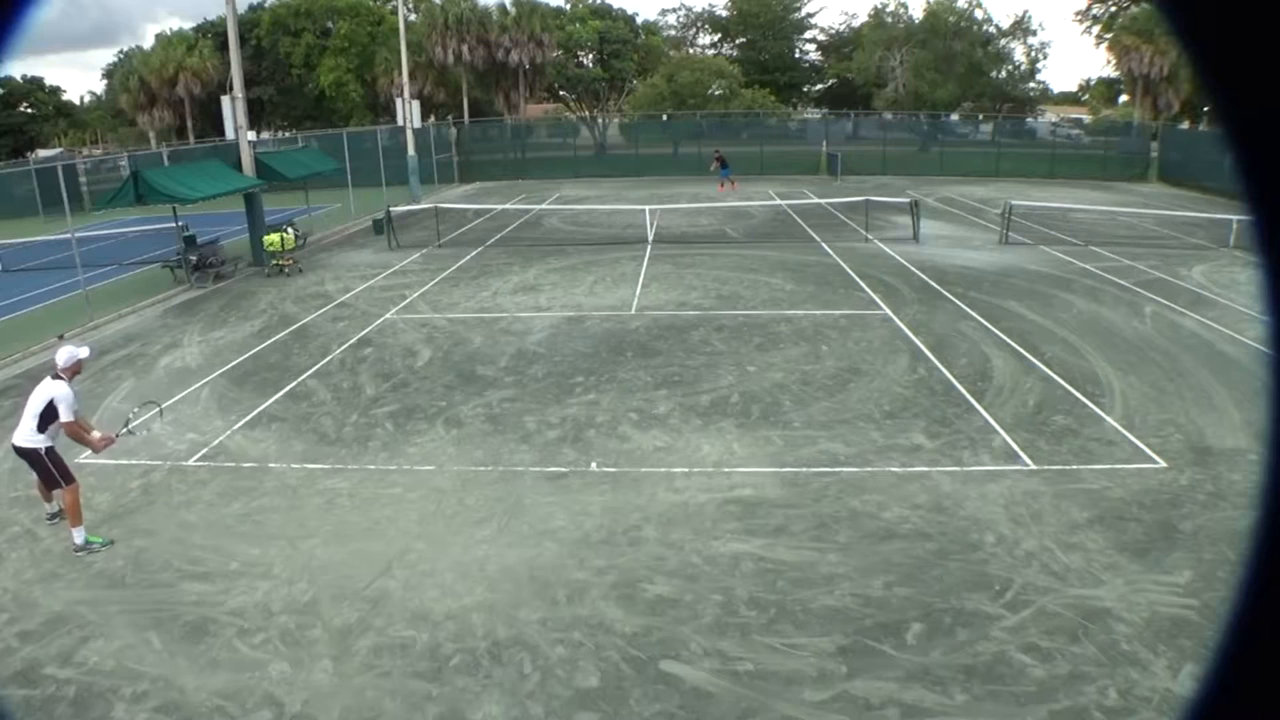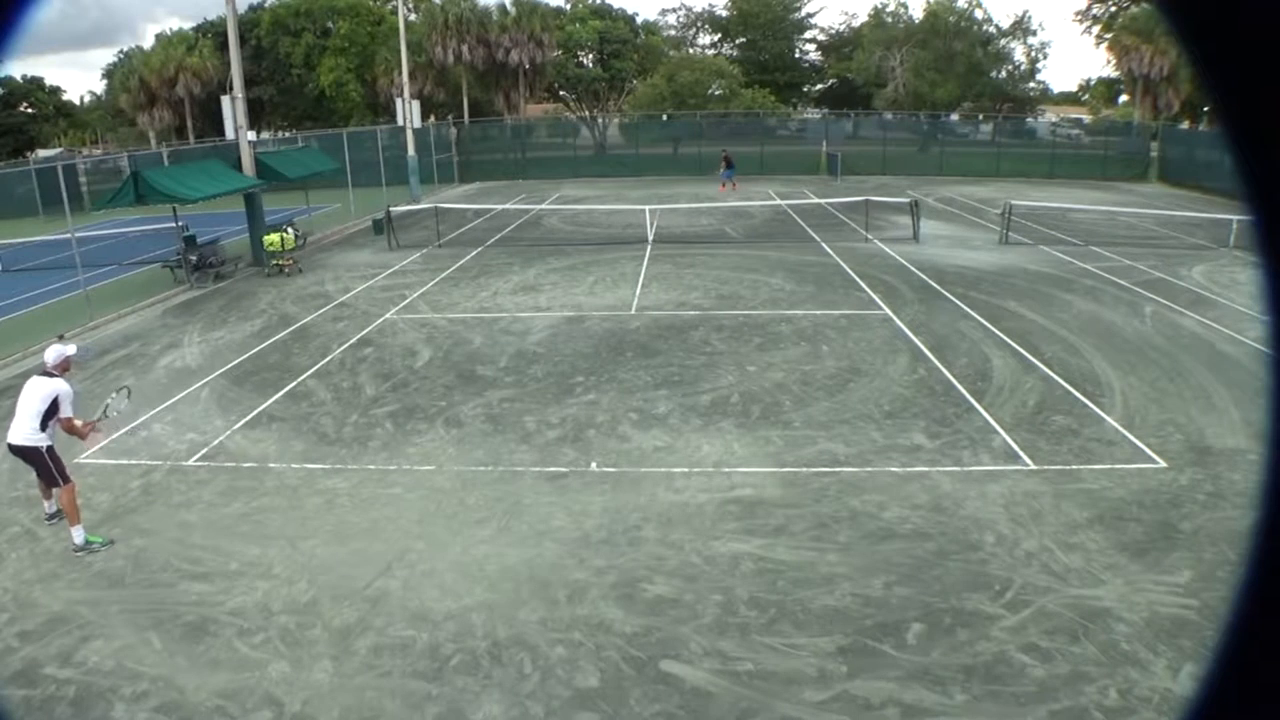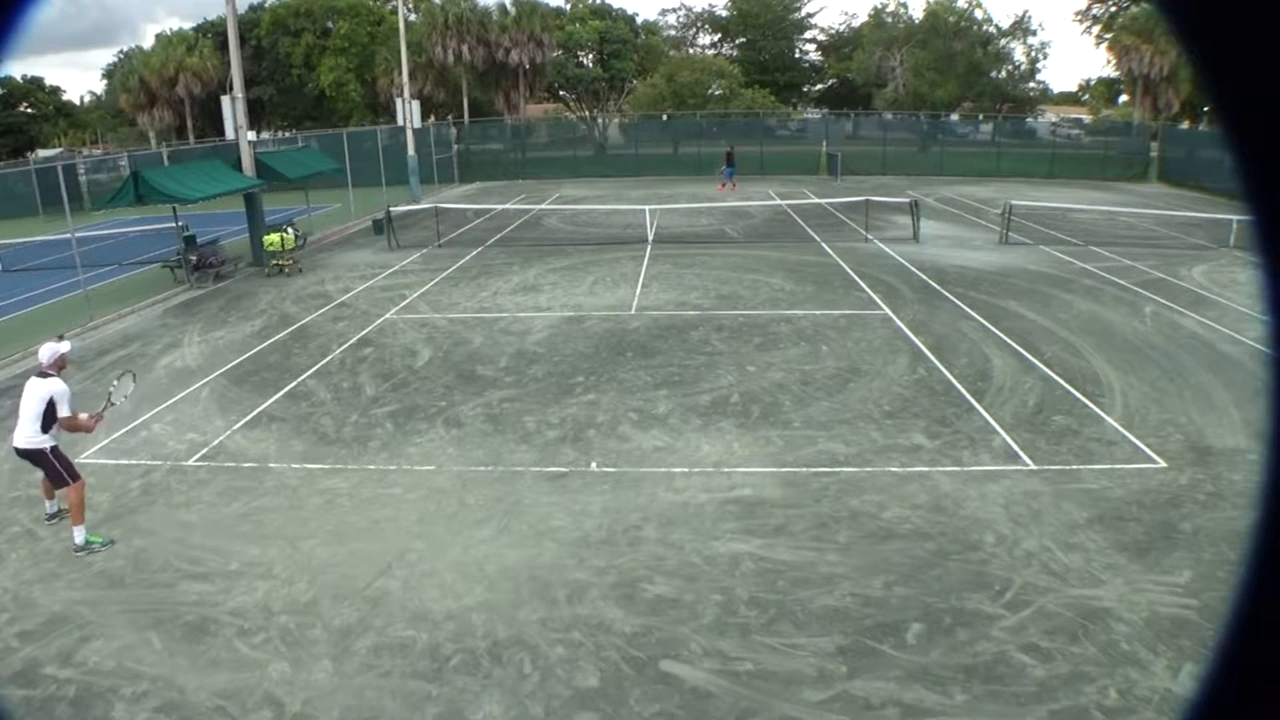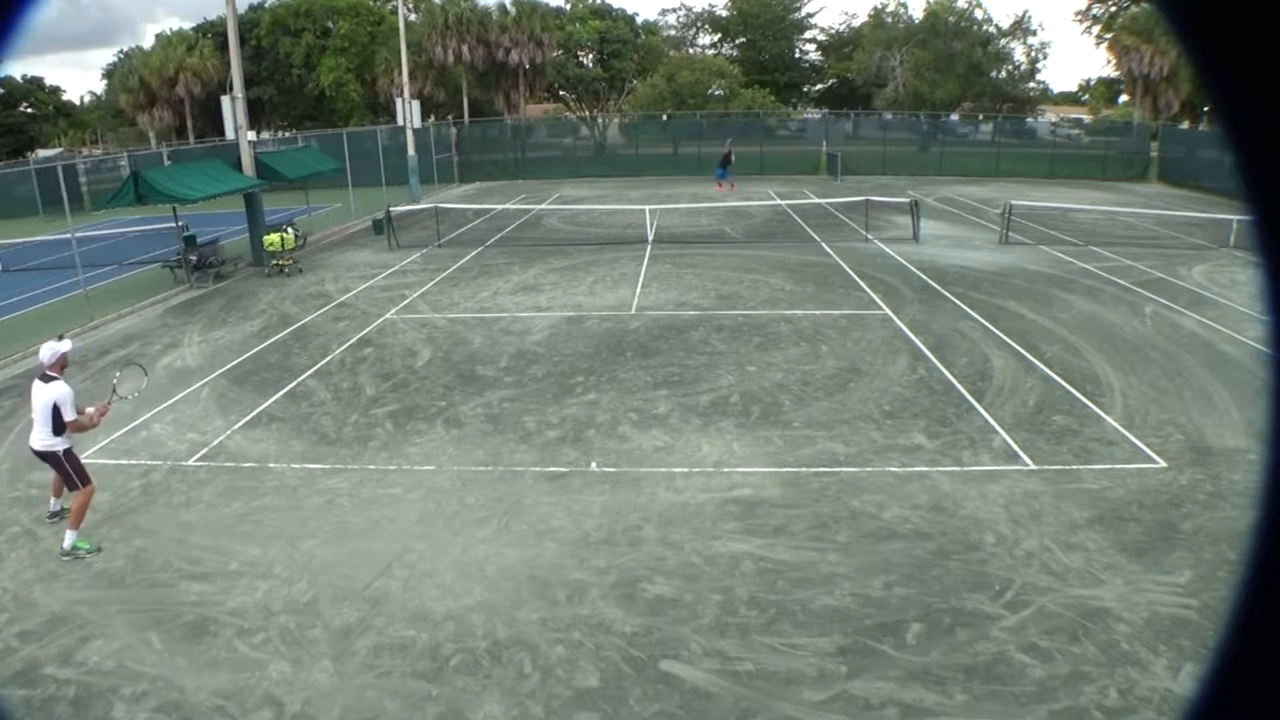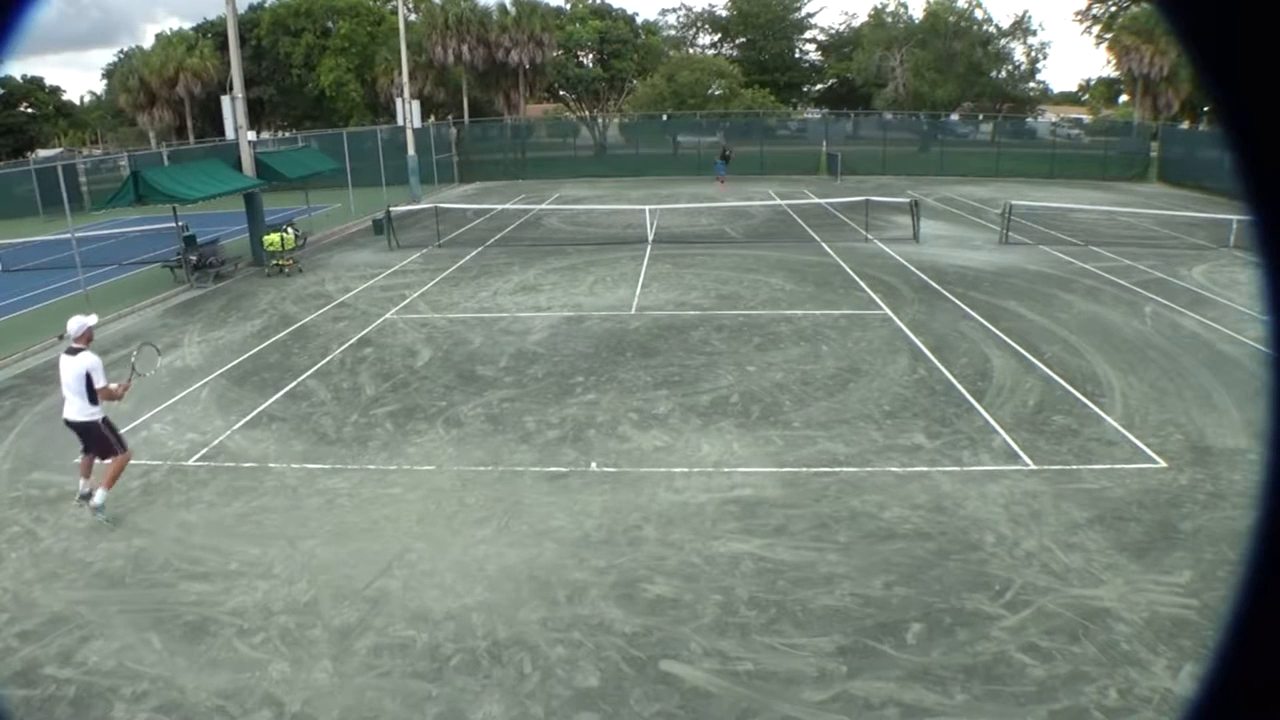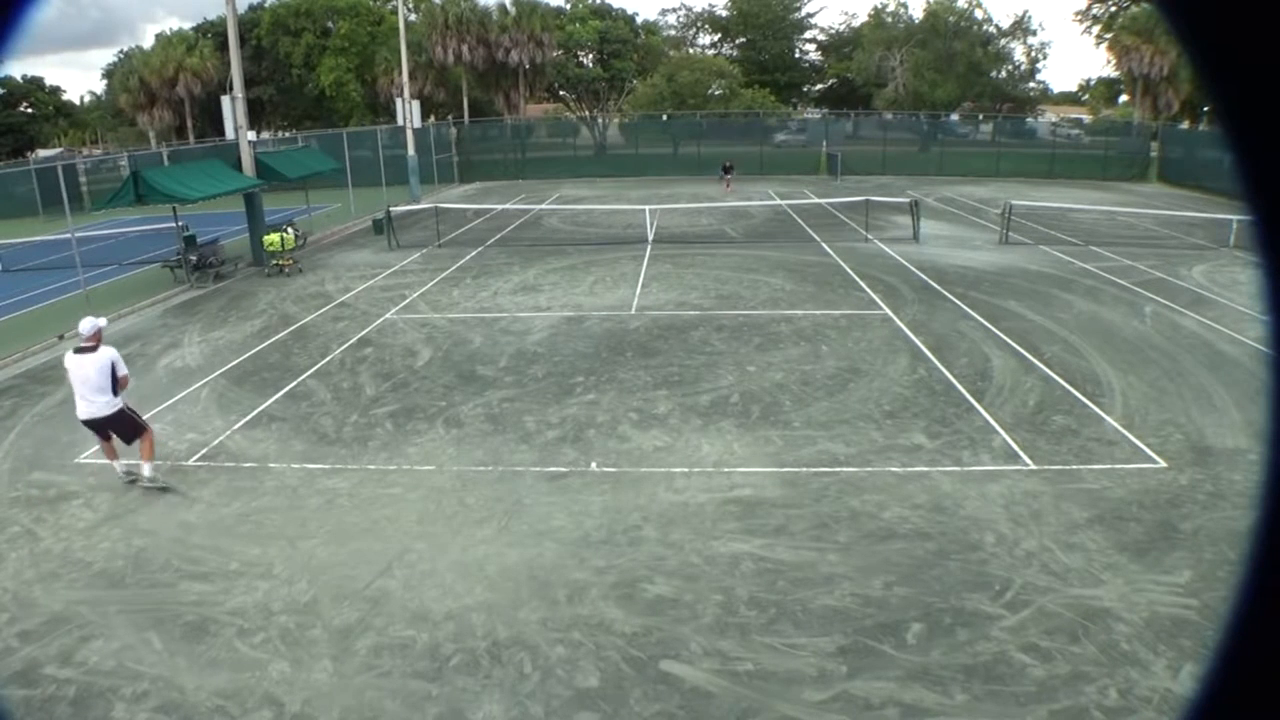
dt=0.5s
person 1, frame 1
left shoulder: (54, 382)
right shoulder: (63, 391)
left elbow: (74, 417)
right elbow: (69, 430)
left wrist: (96, 435)
right wrist: (92, 445)
left hip: (22, 440)
right hip: (35, 445)
left knee: (45, 474)
right knee: (70, 487)
left ankle: (52, 511)
right ankle: (80, 541)
person 1, frame 2
left shoulder: (35, 380)
right shoulder: (62, 387)
right elbow: (66, 426)
left wrist: (79, 424)
right wrist: (81, 433)
left hip: (15, 440)
right hip: (34, 443)
left knee: (45, 472)
right knee: (66, 486)
left ankle: (51, 511)
right ankle: (80, 541)
person 1, frame 3
left shoulder: (34, 380)
right shoulder: (58, 387)
right elbow: (67, 425)
left wrist: (82, 417)
right wrist: (87, 427)
left hip: (21, 442)
right hip: (39, 445)
left knee: (51, 470)
right knee: (76, 485)
left ankle: (51, 511)
right ankle: (81, 541)
person 1, frame 4
left shoulder: (40, 381)
right shoulder: (62, 390)
right elbow: (73, 426)
left wrist: (89, 411)
right wrist: (93, 423)
left hip: (38, 443)
right hip: (53, 447)
left knee: (65, 467)
right knee: (85, 490)
left ankle: (55, 509)
right ankle: (69, 546)
person 1, frame 5
left shoulder: (65, 357)
right shoulder: (91, 360)
right elbow: (104, 394)
left wrist: (114, 387)
right wrist: (119, 393)
left hip: (70, 417)
right hip: (90, 419)
left knee: (90, 450)
right knee: (122, 456)
left ankle: (84, 491)
right ankle: (98, 502)
person 1, frame 6
left shoulder: (69, 357)
right shoulder: (109, 353)
right elbow: (124, 382)
left hip: (86, 416)
right hip: (112, 409)
left knee: (105, 439)
right knee: (146, 434)
left ankle: (122, 472)
right ankle: (147, 475)
